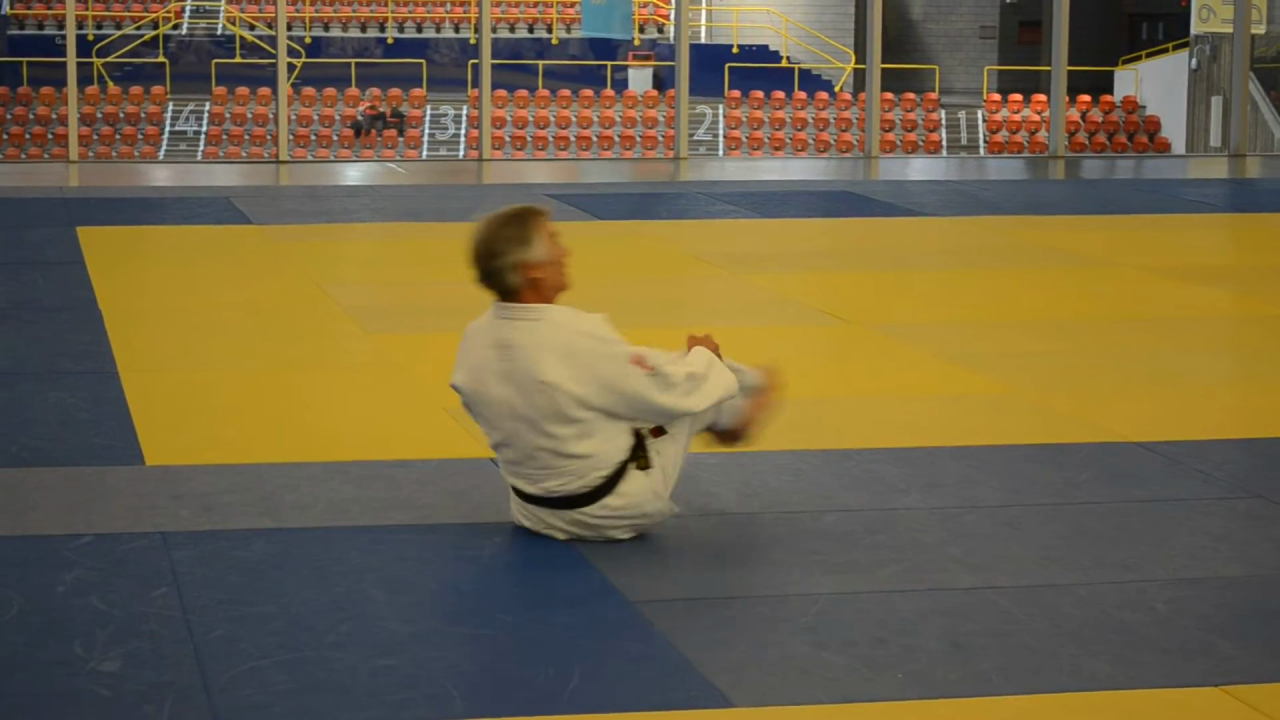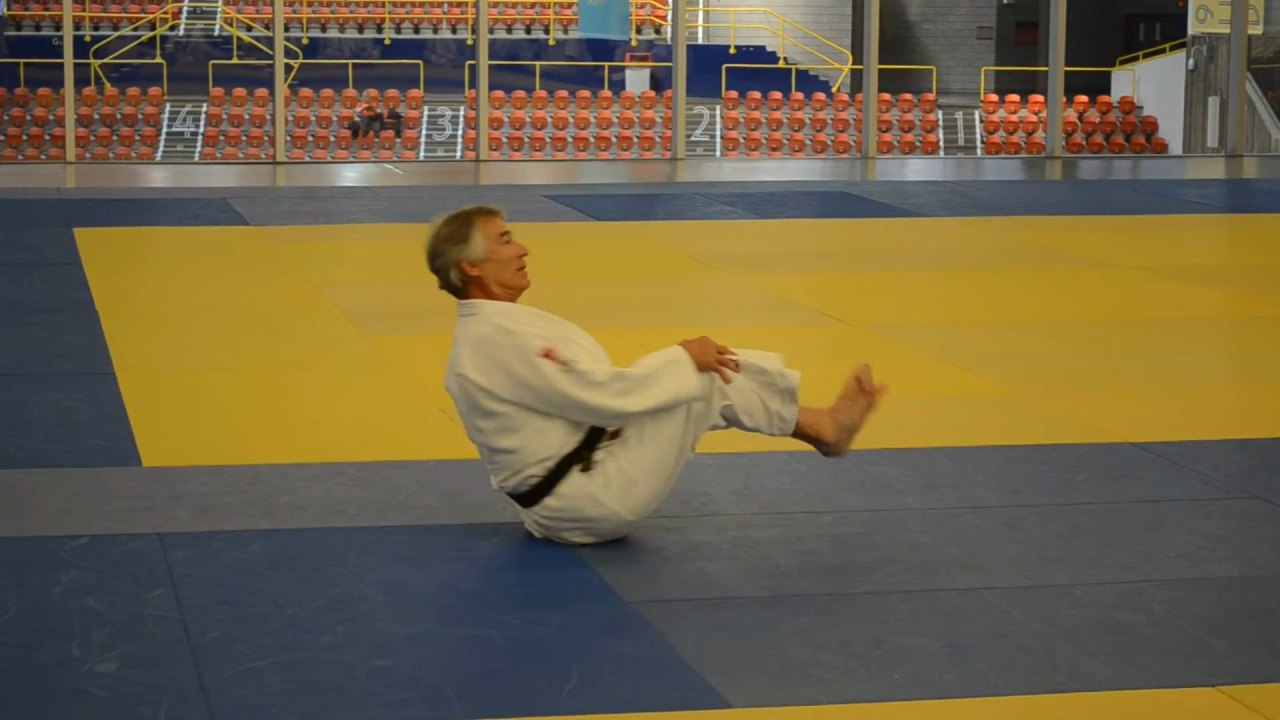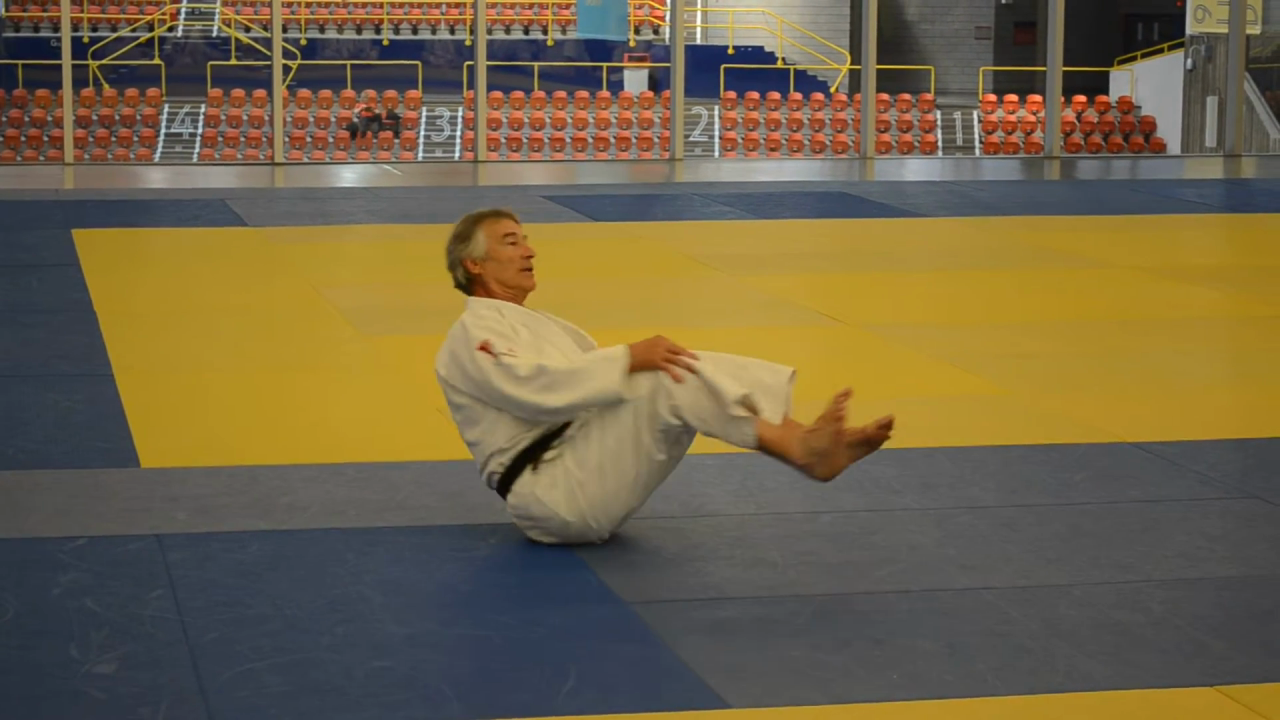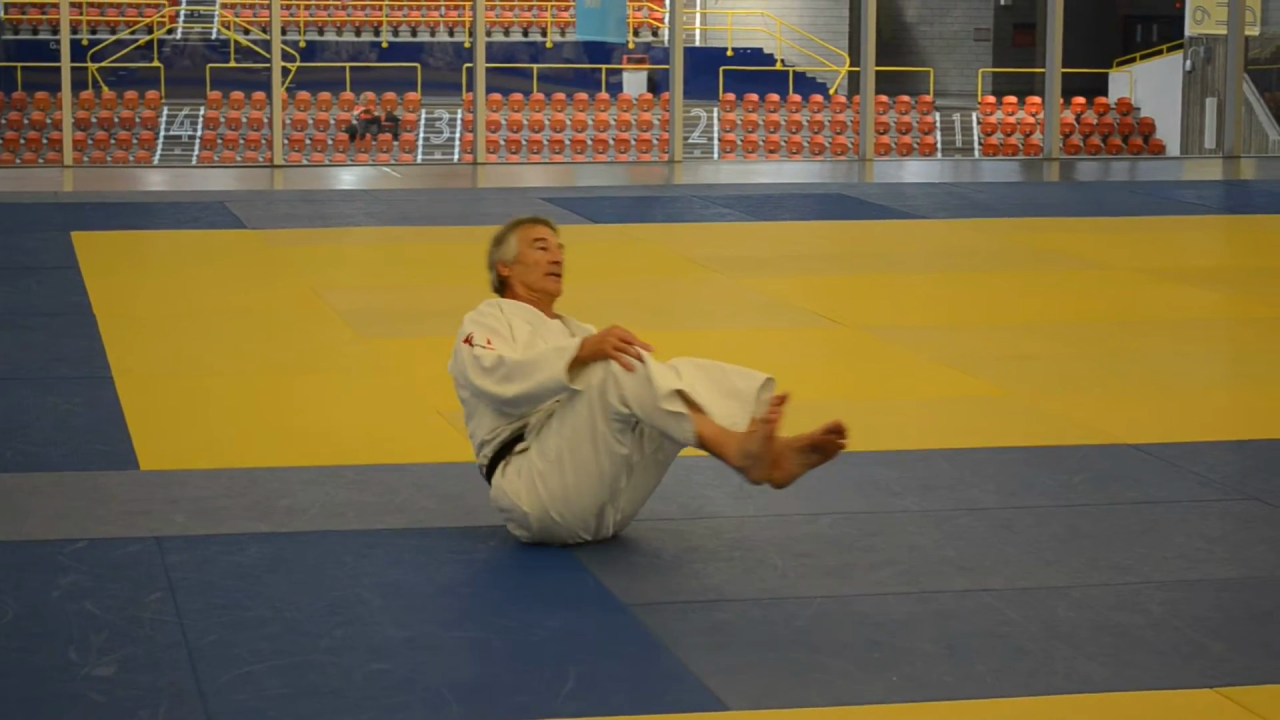
dt=0.2s
person 1, frame 1
left shoulder: (475, 342)
right shoulder: (578, 339)
right elbow: (679, 396)
right wrist: (701, 357)
right hip: (616, 509)
right knee: (687, 387)
right ankle: (740, 419)
person 1, frame 2
left shoulder: (478, 338)
right shoulder: (503, 335)
right elbow: (605, 396)
right wrist: (684, 360)
right hip: (594, 499)
left knee: (704, 370)
right knee: (710, 379)
left ankle: (825, 426)
right ankle: (826, 428)
person 1, frame 3
left shoulder: (525, 325)
right shoulder: (476, 331)
left elbow: (596, 403)
right elbow: (540, 392)
right wrist: (629, 358)
left hip: (586, 485)
right hip: (556, 497)
left knee: (683, 372)
right knee: (670, 380)
left ankle: (806, 444)
right ankle: (804, 451)
person 1, frame 4
left shoulder: (576, 332)
right shoulder: (487, 321)
right elbow: (502, 382)
right wrist: (584, 351)
left hip: (603, 499)
right hip: (539, 493)
left knee: (681, 377)
right knee: (623, 371)
left ankle: (767, 448)
right ankle: (741, 453)
